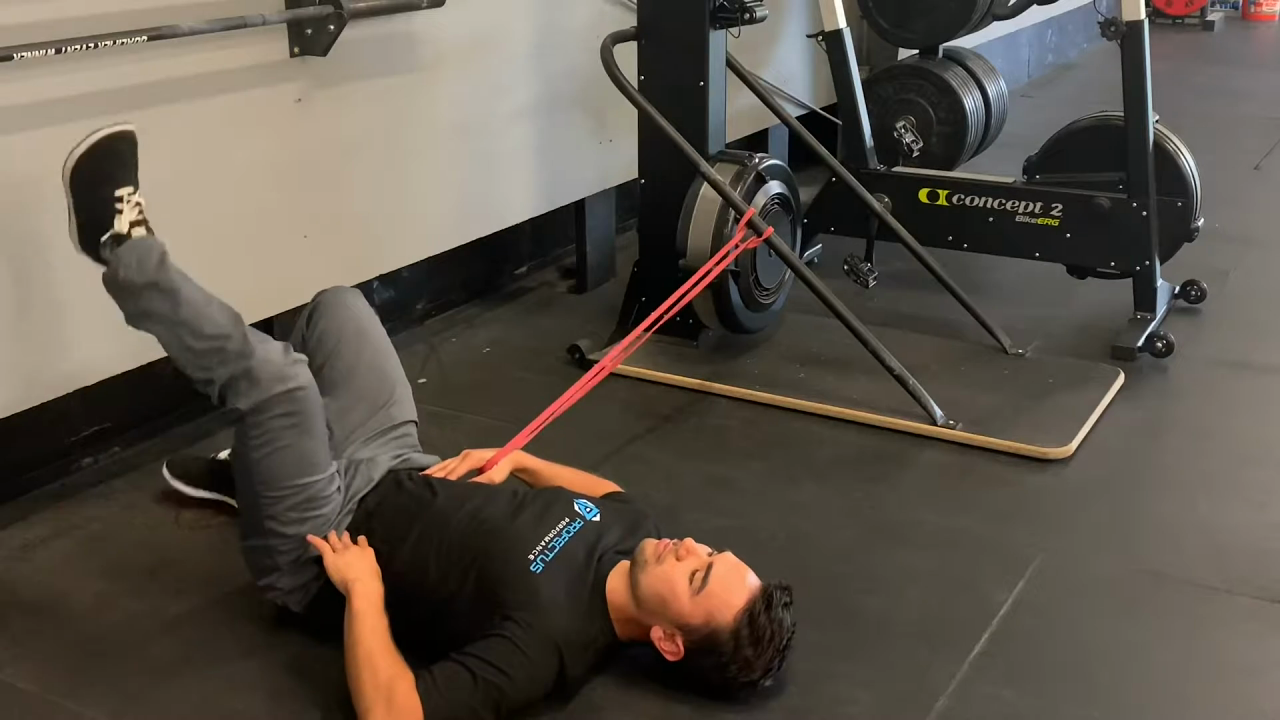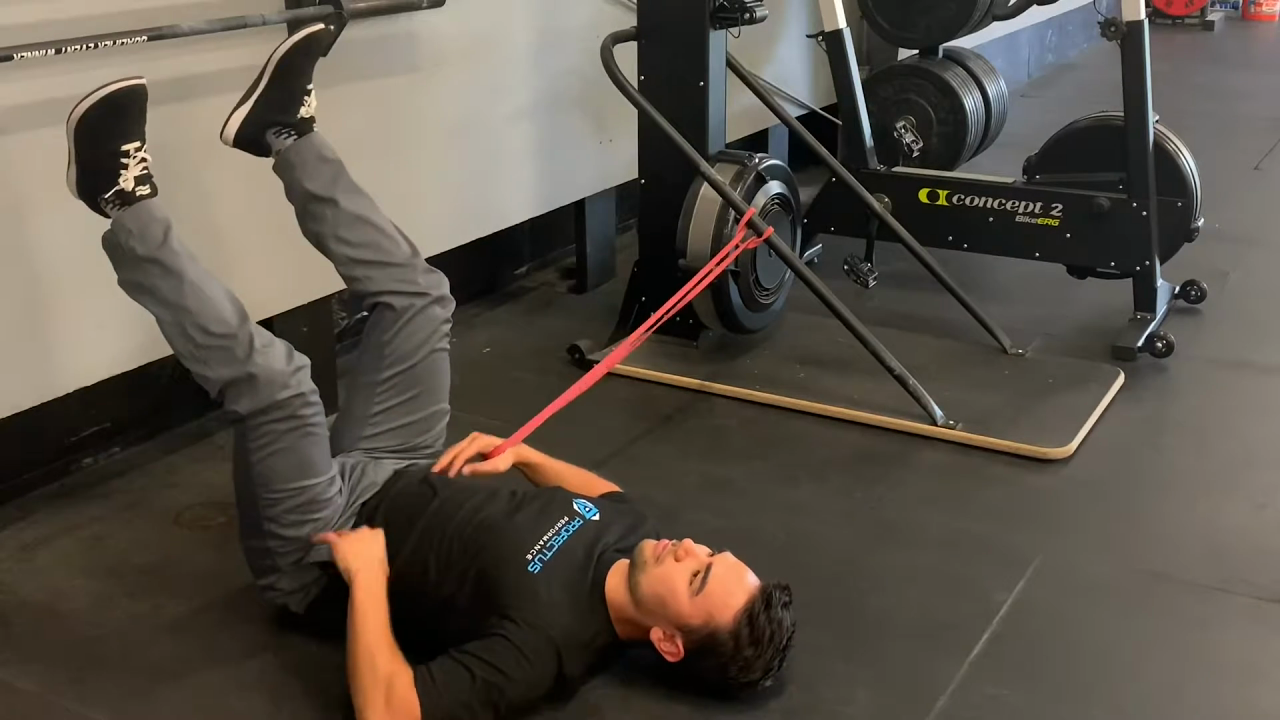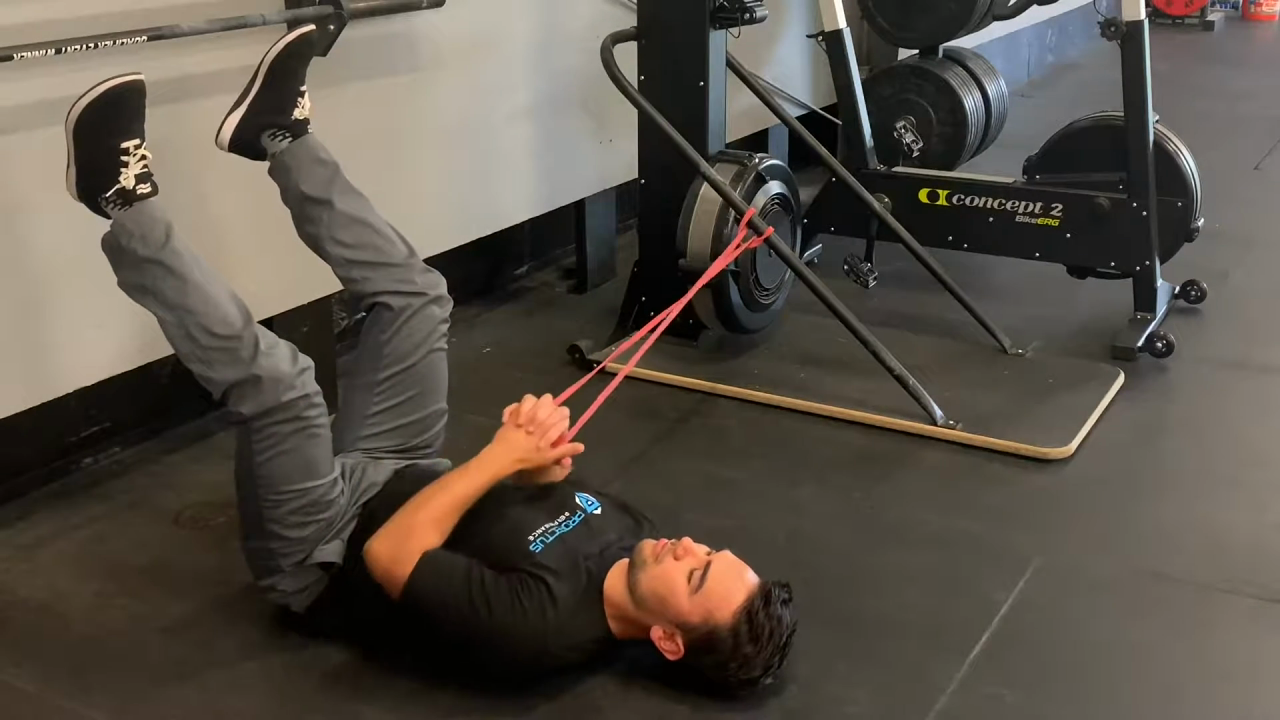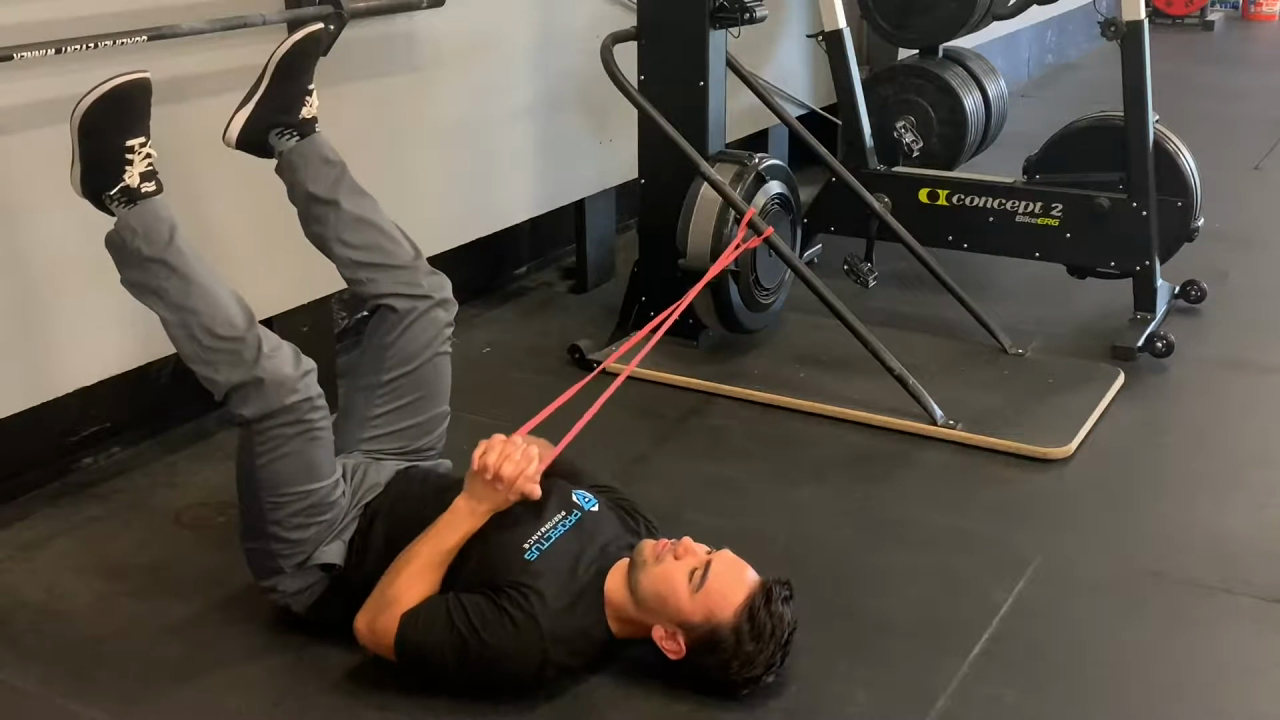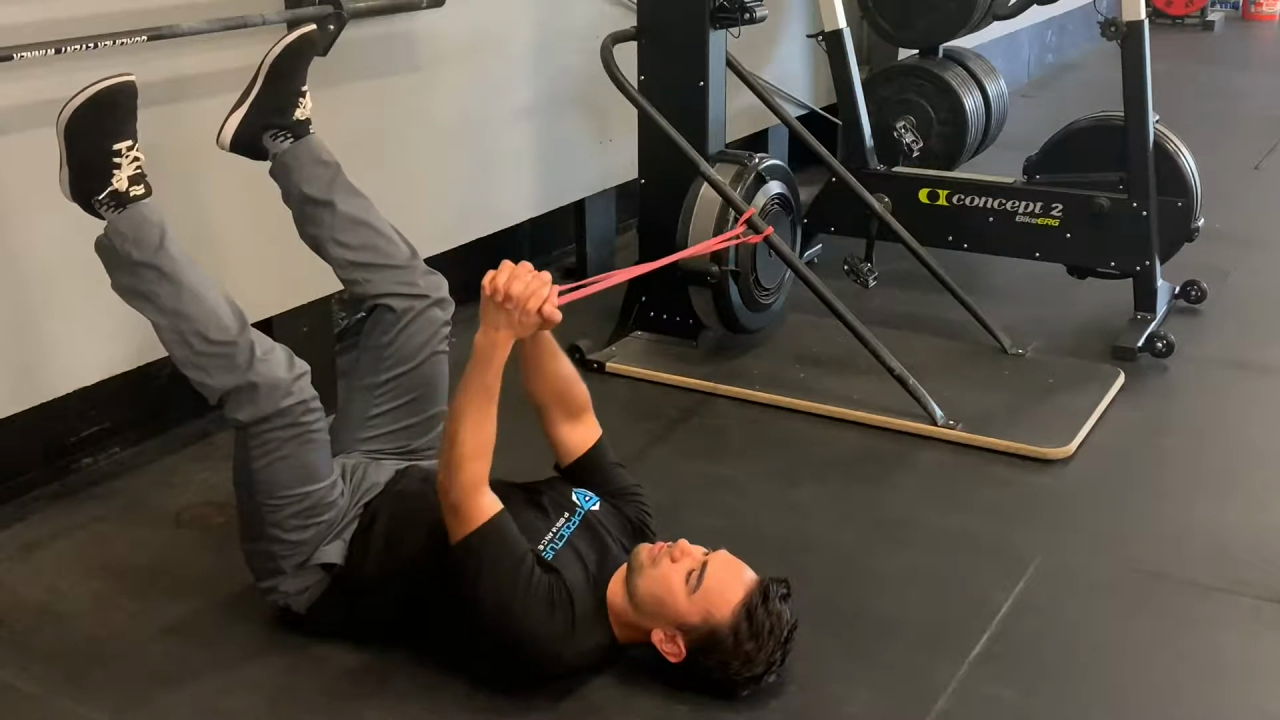
dt=1s
person 1, frame 1
left shoulder: (550, 639)
right shoulder: (630, 535)
right elbow: (598, 490)
left wrist: (362, 588)
right wrist: (515, 461)
left hip: (322, 549)
right hip: (394, 478)
left knee: (271, 372)
right knee: (334, 308)
left ankle: (124, 246)
right ankle: (244, 470)
person 1, frame 2
left shoulder: (550, 640)
right shoulder: (628, 538)
right elbow: (599, 488)
left wrist: (366, 569)
right wrist: (522, 453)
left hip: (319, 551)
right hip: (389, 480)
left knee: (271, 376)
right knee: (416, 294)
left ankle: (128, 205)
right ankle: (285, 133)
person 1, frame 3
left shoulder: (544, 628)
right shoulder: (625, 532)
left elbow: (386, 560)
right elbow: (552, 479)
left wrist: (500, 457)
right wrist: (536, 443)
left hip: (322, 550)
right hip: (391, 477)
left knee: (273, 375)
right knee: (414, 293)
left ankle: (128, 204)
right ankle: (278, 135)
person 1, frame 4
left shoulder: (541, 638)
right shoulder: (623, 528)
left elbow: (377, 625)
right elbow: (548, 460)
left wrist: (475, 502)
right wrist: (519, 454)
left hip: (321, 554)
right hip: (393, 481)
left knee: (276, 378)
right knee: (419, 296)
left ankle: (132, 202)
right ankle: (288, 134)
person 1, frame 5
left shoulder: (554, 633)
right shoulder: (625, 527)
left elbow: (461, 494)
right elbow: (573, 420)
left wrist: (496, 339)
right wrist: (535, 330)
left hip: (319, 557)
right hip: (388, 481)
left knee: (271, 381)
right knee: (417, 297)
left ankle: (120, 204)
right ankle: (282, 136)
